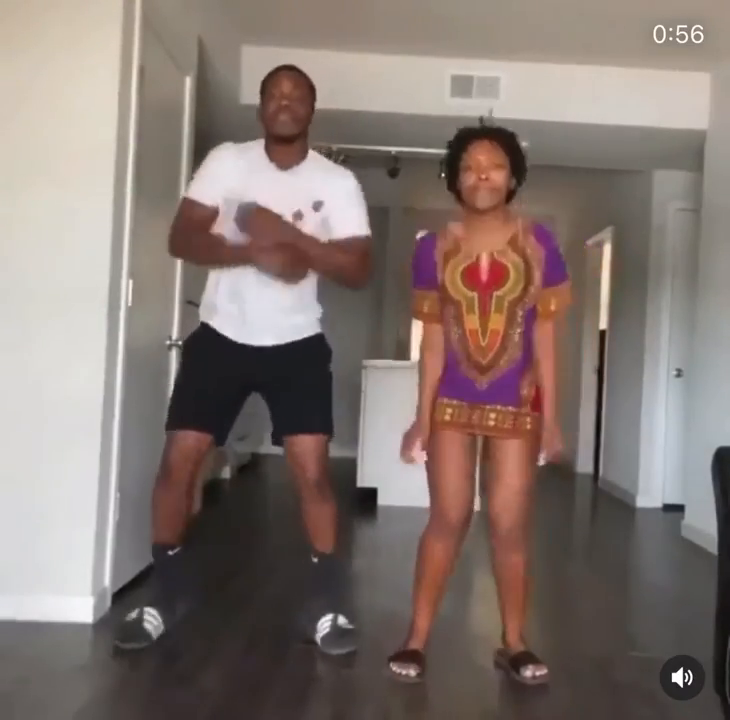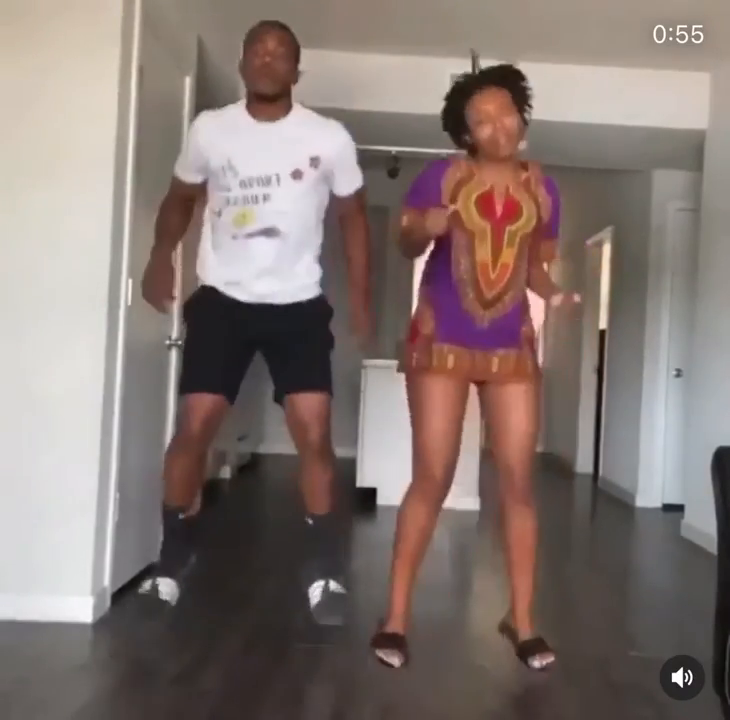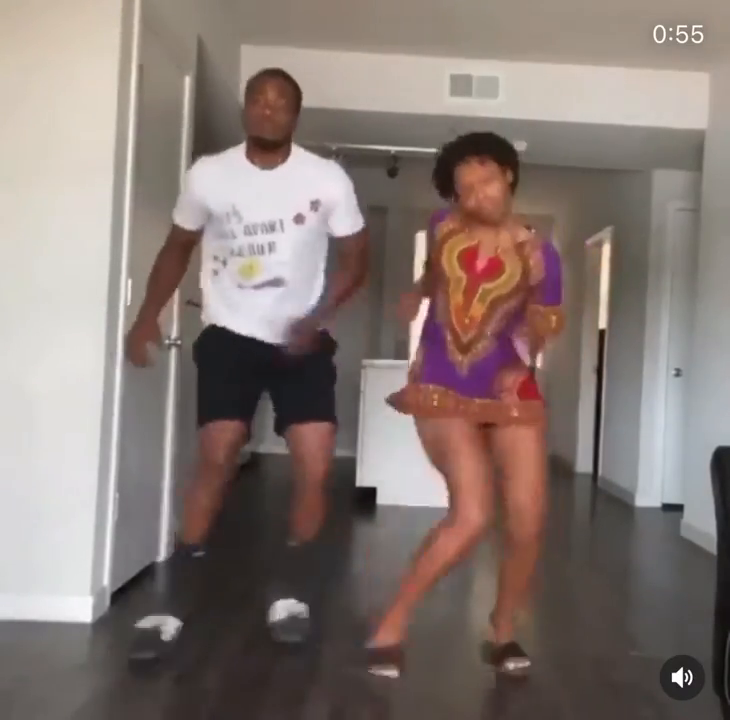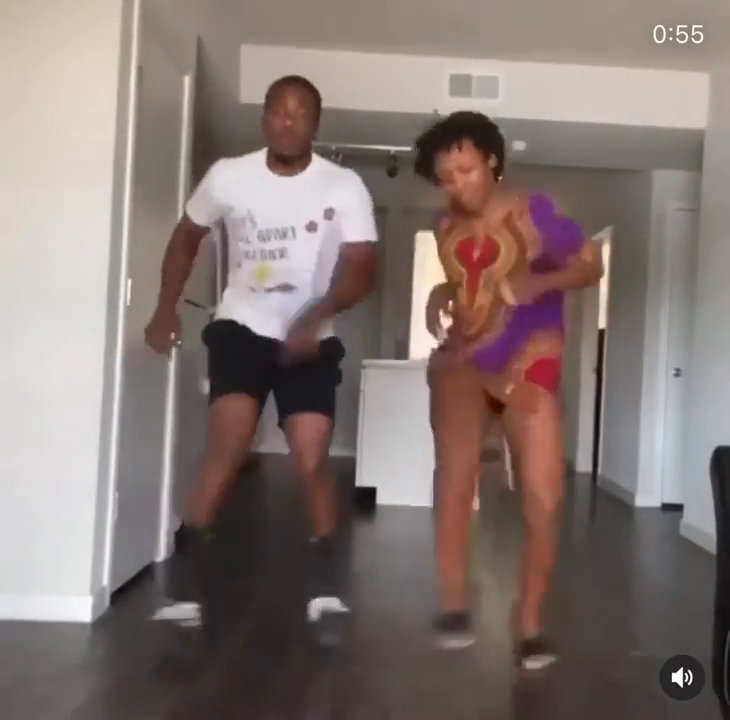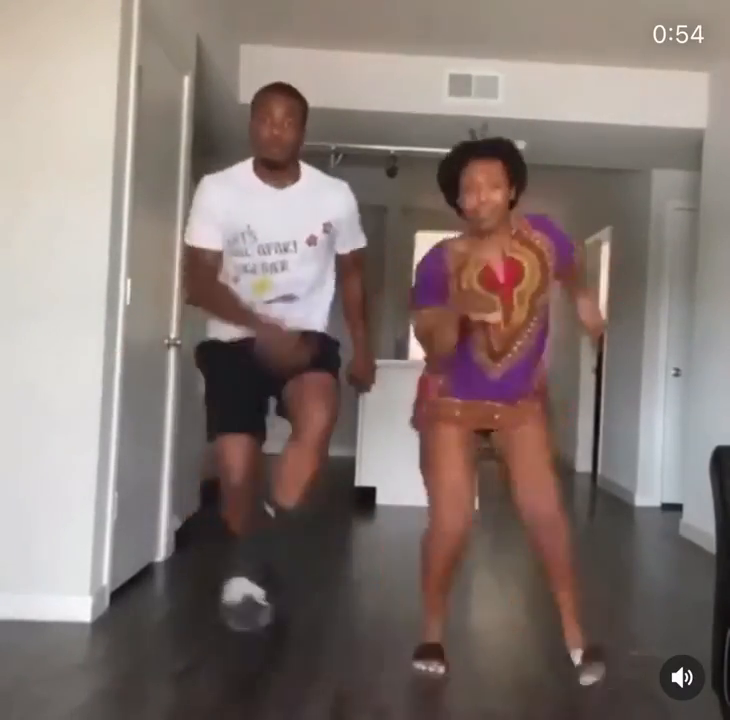
dt=0.3s
person 1, frame 1
left shoulder: (338, 182)
right shoulder: (227, 160)
left elbow: (356, 269)
right elbow: (182, 239)
left wrist: (289, 238)
right wrist: (258, 253)
left hip: (295, 344)
right hip: (222, 337)
left knee: (311, 471)
right knee: (178, 460)
left ankle: (326, 605)
right ankle: (167, 592)
person 1, frame 2
left shoulder: (329, 138)
right shoulder: (208, 129)
left elbow: (353, 216)
right elbow: (180, 198)
left wrist: (360, 295)
right wrist: (160, 260)
left hip: (296, 304)
right hip: (221, 300)
left knee: (312, 433)
right knee: (195, 426)
left ankle: (324, 570)
right ankle: (175, 555)
person 1, frame 3
left shoulder: (327, 178)
right shoulder: (207, 175)
left elbow: (355, 256)
right elbow: (177, 247)
left wrist: (317, 316)
right wrist: (147, 315)
left hip: (301, 341)
right hip: (229, 337)
left knee: (314, 467)
right knee: (216, 458)
left ankle: (288, 588)
right ankle: (173, 601)
person 1, frame 4
left shoulder: (344, 187)
right shoulder: (226, 176)
left elbow: (361, 270)
right elbow: (186, 237)
left wrist: (316, 315)
right wrist: (165, 310)
left hip: (309, 340)
right hip: (241, 328)
left knee: (312, 458)
right knee: (227, 442)
left ankle: (325, 588)
person 1, frame 5
left shoulder: (335, 197)
right shoulder: (217, 190)
left elbow: (351, 273)
right elbow: (200, 283)
left wrist: (362, 349)
right wrist: (265, 329)
left hip: (305, 339)
right hip: (235, 343)
left knee: (319, 411)
right knee: (235, 475)
left ankle: (254, 562)
right ankle: (255, 581)
person 2, frame 1
left shoulder: (538, 243)
right shoulder: (434, 248)
left elbow: (544, 331)
right elbow: (433, 336)
left wrist: (550, 414)
right wrist: (421, 417)
left hip: (516, 404)
right hip: (451, 401)
left knee: (508, 528)
right knee: (450, 518)
left ankle: (513, 642)
right ankle: (415, 638)
person 2, frame 2
left shoulder: (542, 191)
right shoulder: (442, 175)
right elbow: (408, 243)
left wrist: (552, 290)
right wrist: (425, 229)
left hip: (511, 349)
right hip: (442, 343)
left knee: (517, 479)
right knee: (432, 479)
left ankle: (521, 619)
right ankle: (396, 615)
person 2, frame 3
left shoulder: (539, 253)
right shoulder: (445, 225)
left elbow: (541, 329)
left wrist: (528, 341)
right wrist: (417, 292)
left hip: (509, 393)
right hip: (441, 390)
left knee: (526, 525)
right knee: (472, 516)
left ankle: (502, 632)
right ankle: (389, 629)
person 2, frame 4
left shoulder: (535, 214)
right shoulder: (449, 228)
left elbow: (589, 269)
left wrist: (537, 283)
right wrist: (442, 296)
left hip: (529, 367)
right hip: (463, 362)
left knee: (542, 503)
right knee: (455, 466)
left ankle: (529, 626)
right ankle: (454, 598)
person 2, frame 5
left shoulder: (541, 235)
right shoulder: (441, 261)
left elbow: (568, 269)
right elbow: (434, 344)
left wrist: (582, 298)
right wrist: (456, 314)
left hip: (518, 398)
right hip: (451, 397)
left knee: (543, 514)
right knee: (450, 525)
left ankle: (575, 634)
right ankle: (432, 632)
